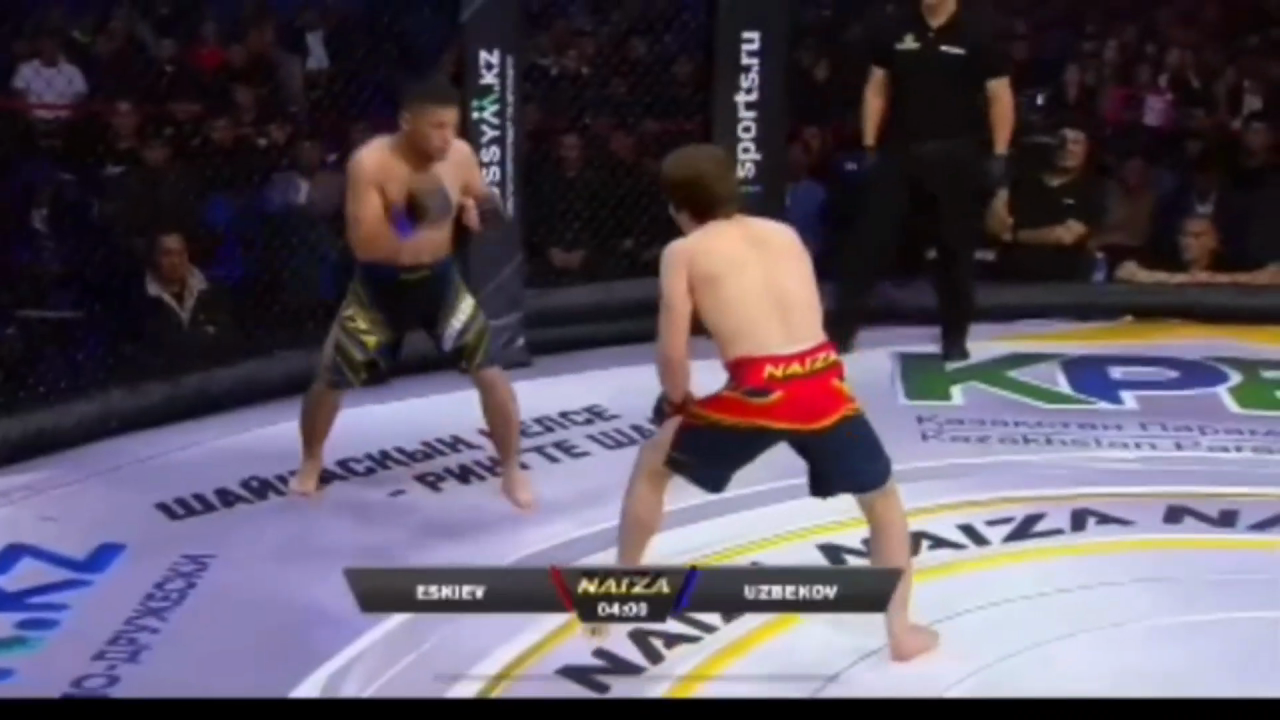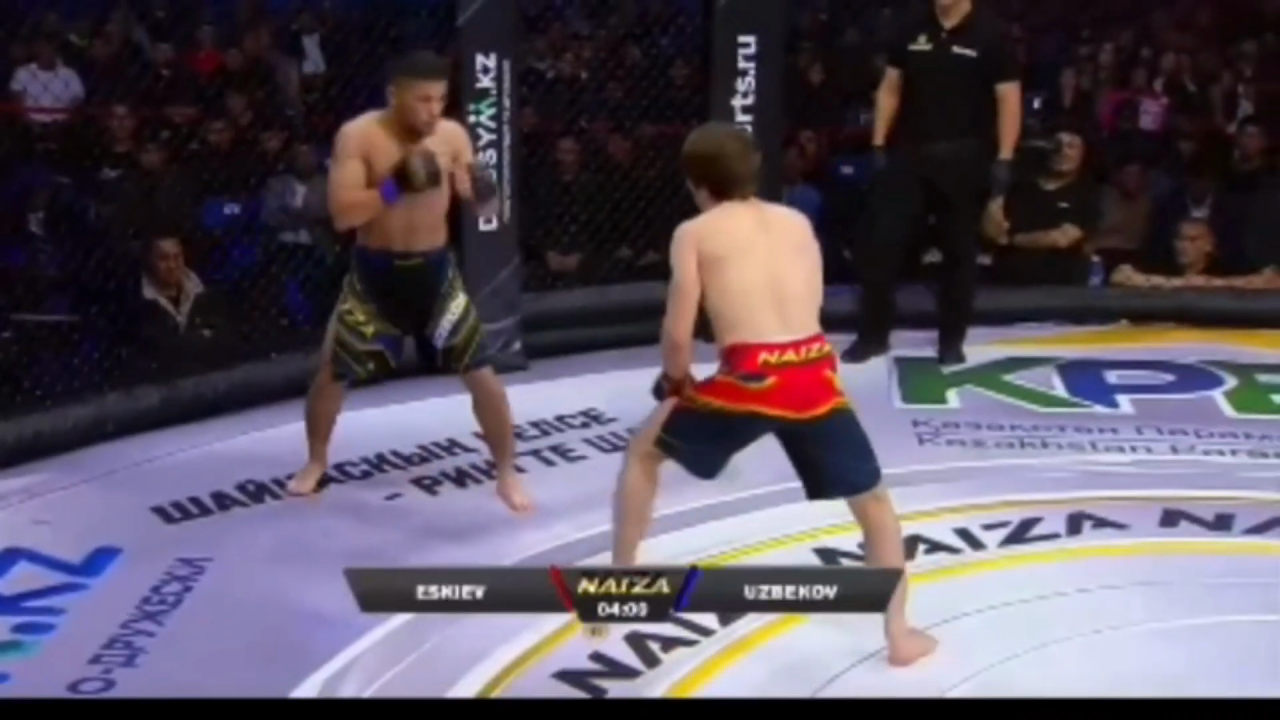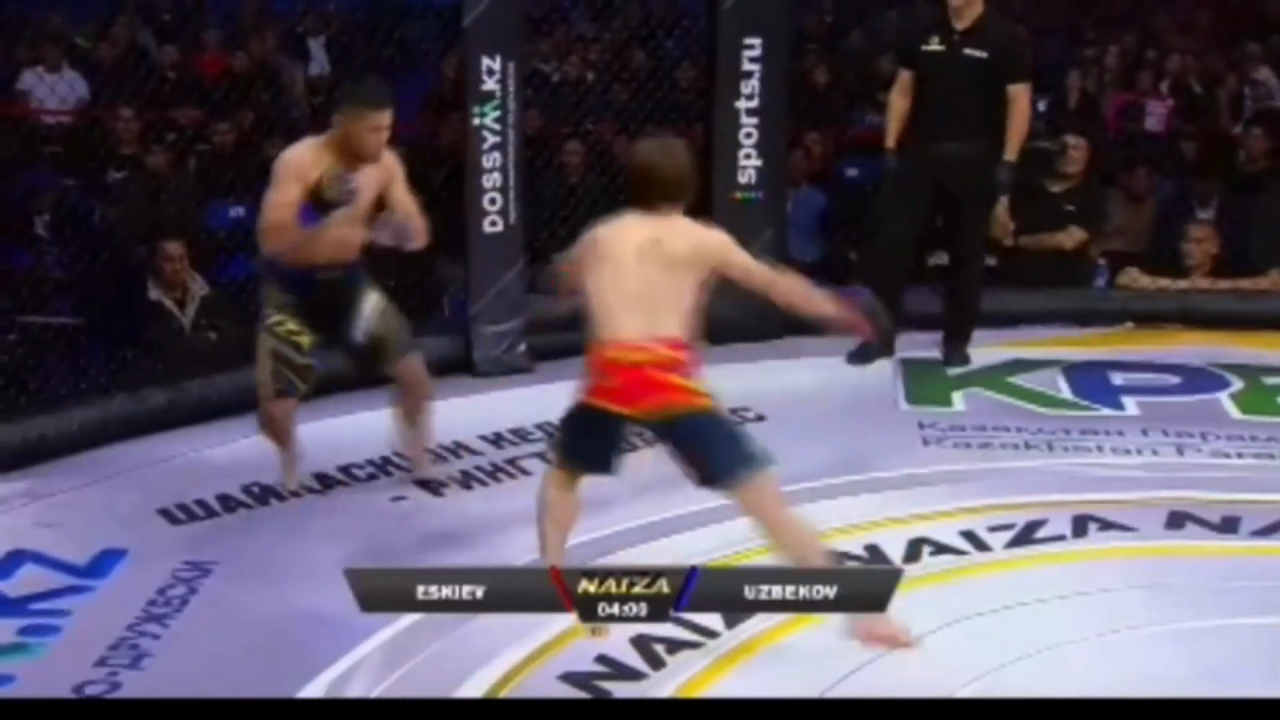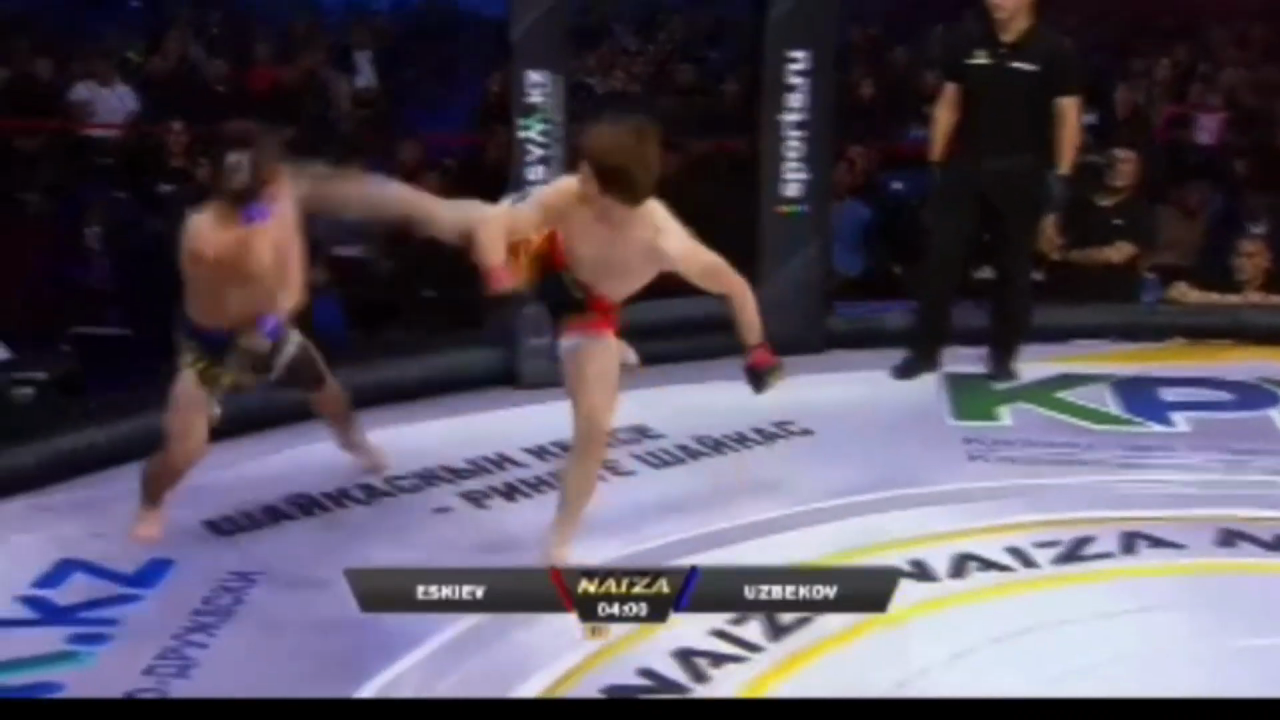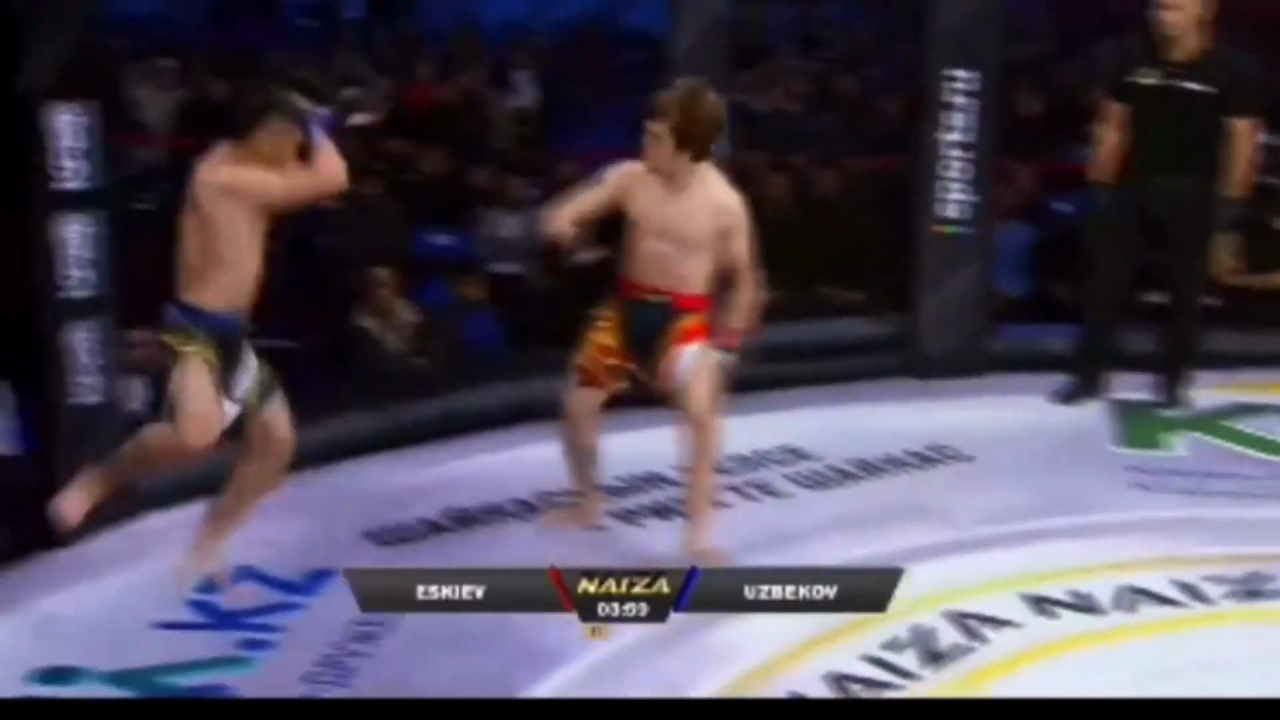
dt=0.3s
person 1, frame 1
left shoulder: (683, 253)
right shoulder: (785, 234)
left elbow: (673, 351)
left wrist: (676, 402)
left hip: (756, 392)
right hip: (823, 385)
left knee: (652, 465)
right knee: (882, 499)
right ankle: (901, 630)
person 1, frame 2
left shoulder: (694, 233)
right shoulder: (797, 222)
left elbow: (678, 330)
left wrist: (675, 379)
left hip: (748, 379)
right hip: (815, 378)
left knee: (643, 450)
right knee: (873, 501)
right ankle: (899, 633)
person 1, frame 3
left shoulder: (599, 236)
right shoulder: (700, 239)
left elbow: (569, 273)
right elbow: (775, 283)
right wrist: (844, 312)
left hip: (610, 380)
right hip: (667, 382)
left knee: (564, 470)
right knee: (760, 497)
right ankle: (860, 613)
person 1, frame 4
left shoulder: (667, 244)
right shoulder: (567, 193)
left elbow: (736, 289)
right elbow: (493, 228)
left wrist: (757, 349)
right wrist: (497, 269)
left hip: (591, 312)
right hip: (549, 261)
left knee: (595, 428)
left ankle: (561, 541)
person 1, frame 5
left shoulder: (723, 204)
right shoulder: (628, 176)
left elbow: (742, 272)
right elbow: (566, 211)
left wrist: (733, 332)
right wrist: (561, 226)
left hip: (683, 316)
right hip: (628, 304)
left knee: (701, 411)
right knee: (579, 405)
left ankle: (699, 525)
right ankle: (588, 501)
person 2, frame 1
left shoulder: (462, 156)
right shoulder: (369, 163)
left elbow: (484, 212)
right elbow: (362, 243)
left wrist: (487, 214)
right wrist: (409, 220)
left hip: (440, 280)
right hip: (380, 284)
left knee: (492, 377)
right knee: (329, 380)
left ankle: (512, 471)
right ankle: (311, 463)
person 2, frame 2
left shoulder: (453, 136)
right shoulder: (357, 136)
left elbow: (484, 203)
right elbow: (342, 214)
left wrist: (479, 188)
right wrist: (397, 187)
left hip: (434, 270)
right hip: (374, 271)
left knee: (481, 374)
right knee: (331, 372)
left ankle: (506, 472)
right ankle: (316, 461)
person 2, frame 3
left shoulder: (386, 163)
right shoulder: (297, 162)
left elbow: (417, 232)
right elbow: (270, 241)
left wrist: (398, 230)
right wrist: (318, 210)
left hip: (348, 279)
right hip: (294, 286)
left knee: (410, 370)
right knee: (277, 403)
left ankle: (412, 437)
right ankle: (289, 453)
person 2, frame 4
left shoulder: (284, 197)
right shoulder: (201, 232)
left elbow: (292, 278)
right elbow: (258, 266)
left wrist: (271, 321)
right wrist: (254, 211)
left hip: (260, 331)
right hip: (206, 343)
left knee: (325, 391)
right knee: (183, 452)
left ankle: (350, 436)
right ankle: (151, 507)
person 2, frame 5
left shoulder: (226, 162)
right shoulder: (227, 180)
right elbow: (331, 179)
right wrist: (317, 129)
left hip: (228, 335)
right hip: (195, 331)
left knee: (278, 443)
right knee: (196, 435)
left ankle: (206, 546)
right ankle: (91, 483)
person 3, frame 1
left shoulder: (978, 34)
right shoulder: (895, 31)
left elbow: (1000, 95)
right elbow: (876, 90)
left wrist: (998, 155)
right wrist: (869, 146)
left hip: (956, 156)
right hip: (900, 152)
left knee: (956, 247)
right knee: (870, 240)
left ankle: (954, 336)
right ankle: (841, 329)
person 3, frame 2
left shoulder: (990, 36)
right shoulder: (911, 32)
left elbow: (1009, 100)
right elbow: (890, 89)
left wrist: (1004, 159)
right wrist: (879, 144)
left hip: (964, 157)
right hip: (909, 153)
left knee: (959, 251)
right knee: (883, 243)
left ankle: (952, 339)
right ankle: (872, 335)
person 3, frame 3
left shoulder: (1004, 38)
right shoulder: (922, 34)
left elbow: (1019, 102)
right elbow: (902, 92)
left wrist: (1008, 161)
right wrist: (891, 146)
left hip: (973, 159)
right hip: (919, 154)
left knee: (967, 253)
right knee: (892, 244)
left ankle: (956, 341)
person 3, frame 4
left shoulder: (1053, 50)
right shoulder: (967, 43)
left elbow: (1068, 115)
right elbow: (948, 105)
left wrist: (1061, 175)
right wrist: (936, 160)
left hip: (1020, 172)
right hip: (965, 167)
left knee: (1014, 267)
right knee: (941, 258)
left ankle: (1002, 355)
right ankle: (924, 350)
person 3, frame 5
left shoulder: (1229, 69)
right shoulder: (1136, 60)
left elbow: (1243, 136)
right elbow: (1114, 123)
left wrist: (1230, 198)
right wrist: (1101, 181)
left hip: (1190, 193)
right hip: (1134, 186)
left knee: (1185, 289)
right knee: (1107, 281)
left ankle: (1172, 379)
right ankle: (1089, 374)
